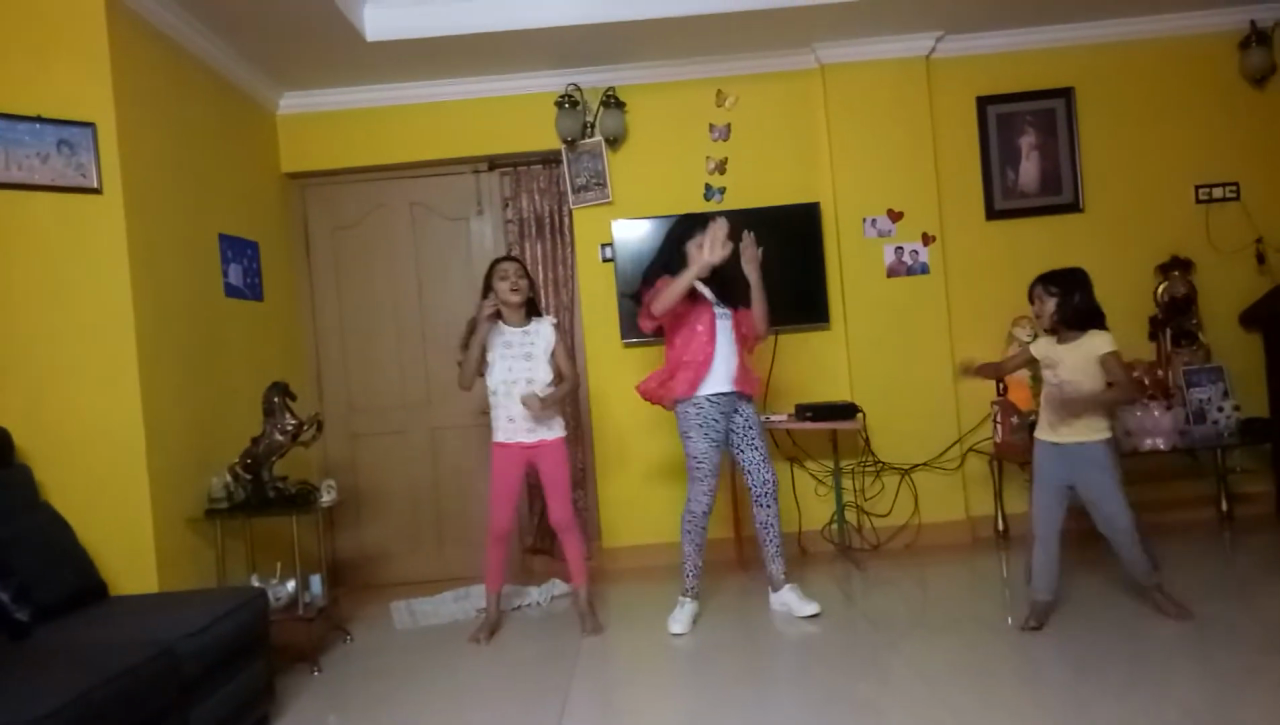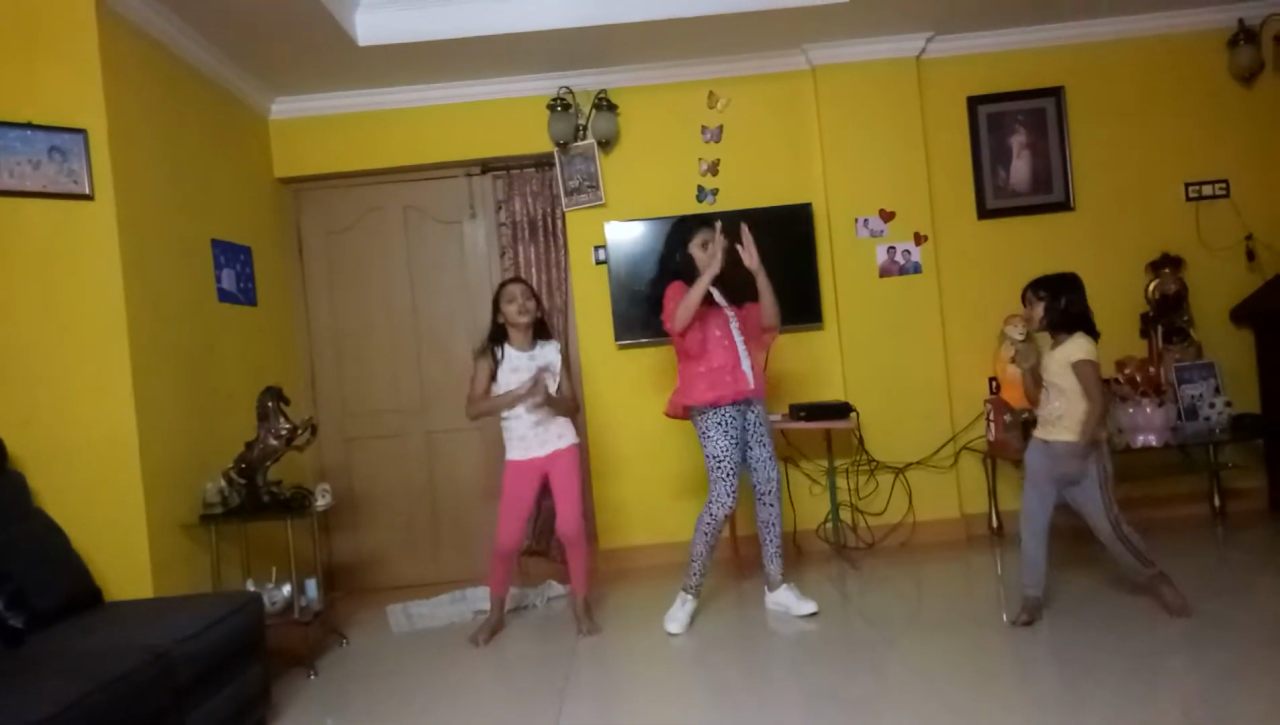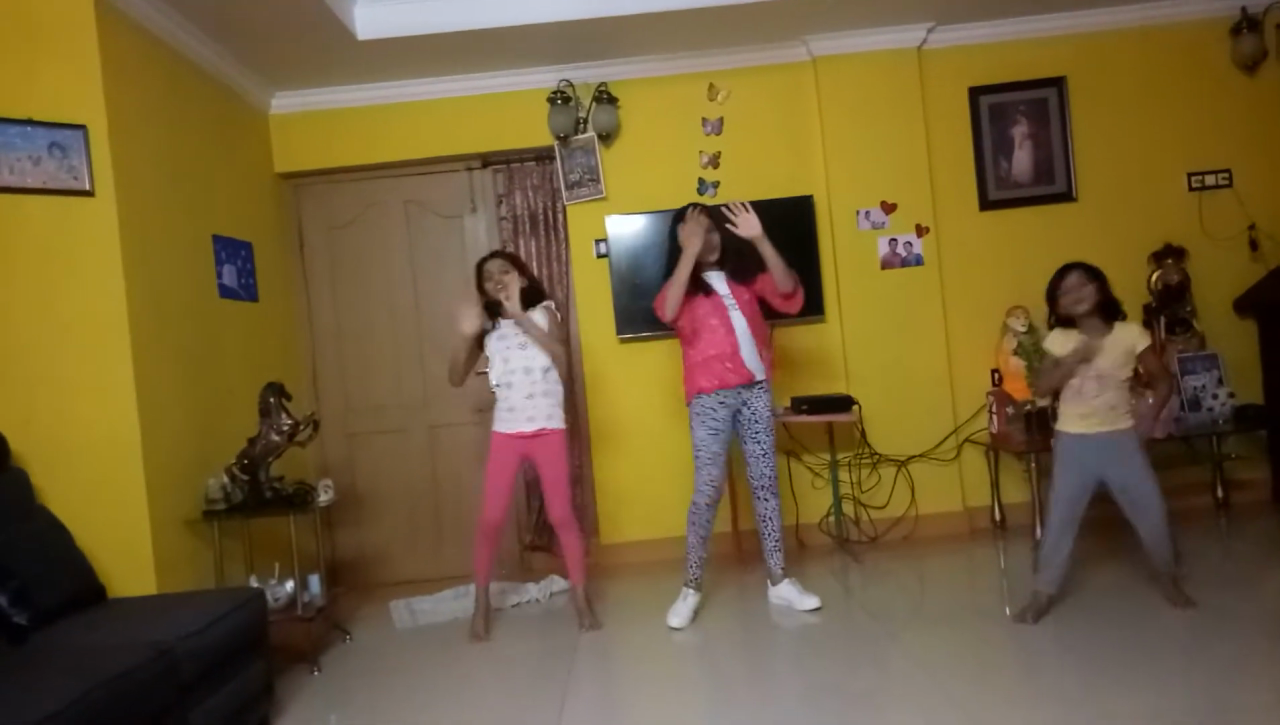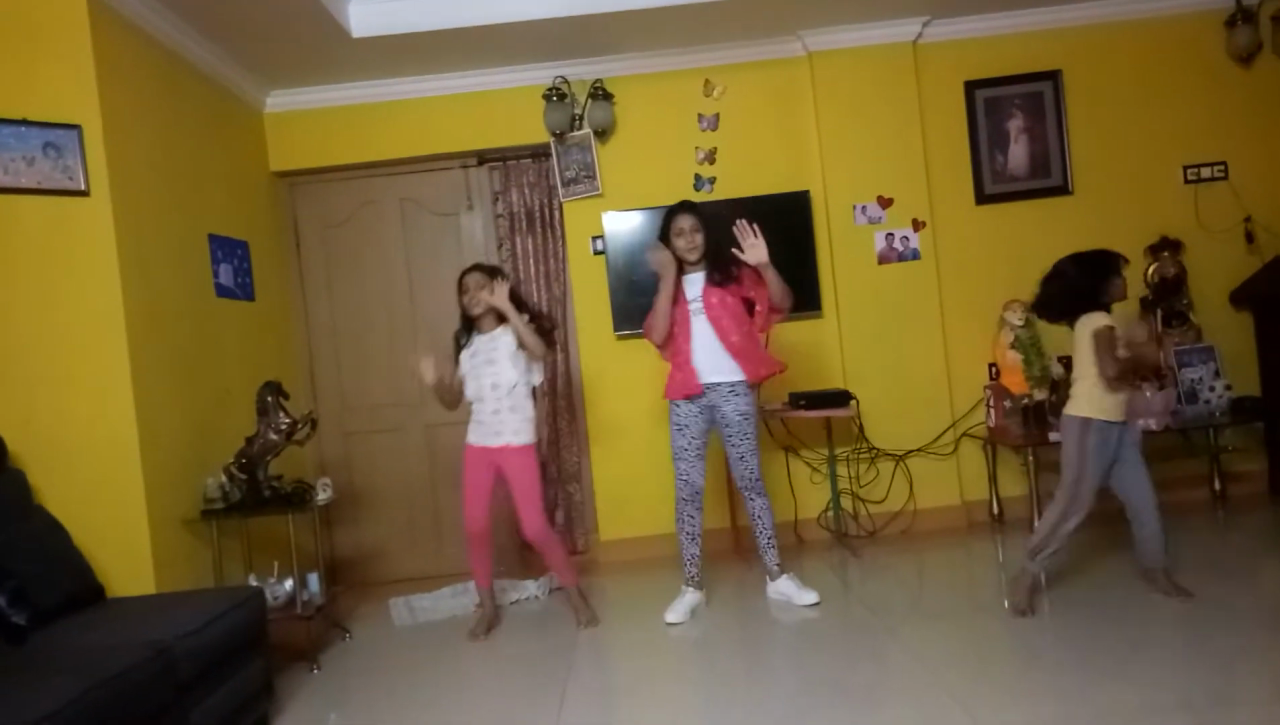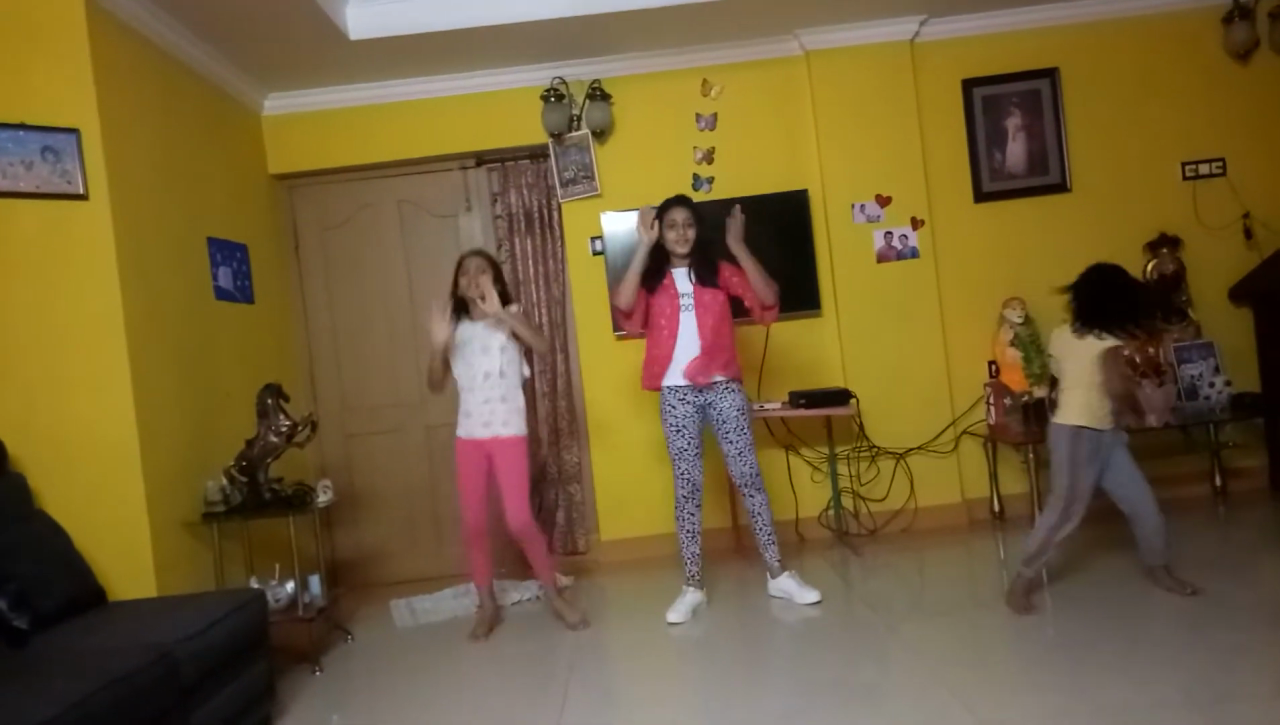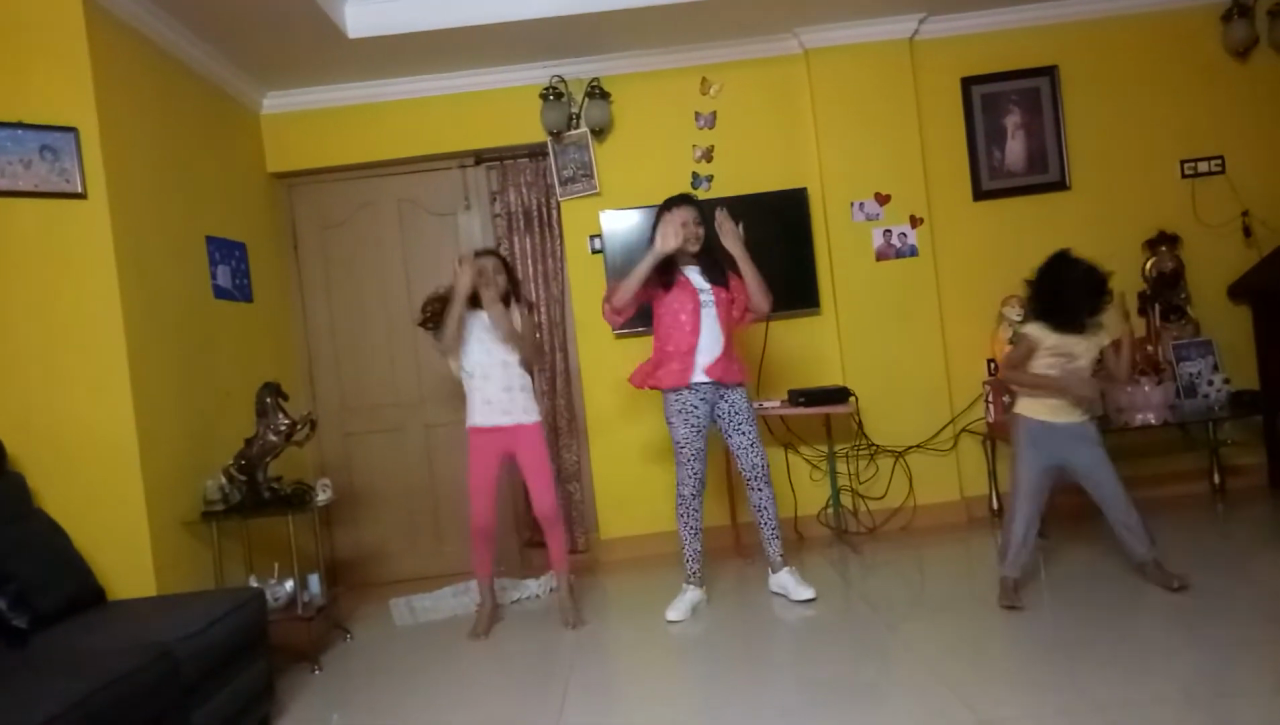
dt=0.2s
person 1, frame 1
left shoulder: (726, 291)
right shoulder: (671, 285)
left elbow: (757, 332)
right elbow: (657, 307)
left wrist: (753, 277)
right wrist: (700, 263)
left hip: (738, 399)
right hip: (698, 402)
left knee: (764, 486)
right knee: (701, 498)
left ankle: (780, 586)
right ankle: (689, 596)
person 1, frame 2
left shoulder: (729, 293)
right shoulder: (678, 290)
left elbow: (769, 324)
right elbow: (676, 322)
left wrist: (757, 271)
right wrist: (709, 271)
left hip: (749, 401)
right hip: (714, 405)
left knee: (768, 488)
right knee: (724, 499)
left ankle: (776, 587)
right ankle: (689, 592)
person 1, frame 3
left shoulder: (743, 274)
right shoulder: (685, 282)
left elbow: (788, 291)
right elbow: (667, 312)
left wrist: (758, 239)
right wrist: (692, 251)
left hip: (755, 388)
right hip: (711, 395)
left knee: (765, 482)
right knee: (707, 488)
left ankle: (778, 580)
right ankle: (691, 588)
person 1, frame 4
left shoulder: (731, 274)
right shoulder: (669, 287)
left elbow: (779, 303)
right elbow: (659, 338)
left wrist: (764, 265)
right wrist: (667, 278)
left hip: (734, 389)
right hip: (687, 397)
left knee: (750, 480)
right knee: (688, 487)
left ankle: (776, 576)
right ankle: (691, 587)
person 1, frame 5
left shoulder: (717, 271)
right shoulder: (652, 279)
left elbow: (769, 300)
right elbow: (623, 307)
left wrist: (744, 252)
right wrist: (642, 249)
left hip: (722, 386)
right hip: (675, 392)
left knee: (748, 476)
right knee: (687, 486)
left ankle: (778, 573)
right ankle: (692, 586)
person 1, frame 6
left shoulder: (720, 271)
right shoulder: (659, 277)
left elbow: (761, 305)
right elbow: (616, 304)
left wrist: (737, 250)
right wrist: (656, 252)
left hip: (728, 385)
right hip: (683, 390)
left knee: (756, 471)
right knee: (690, 485)
left ankle: (779, 569)
right ankle: (693, 585)
person 2, frame 1
left shoulder: (547, 327)
right shoulder: (485, 331)
left elbow: (570, 378)
right elbow: (465, 381)
left wrist: (547, 402)
right wrist: (480, 330)
left hip: (550, 436)
right hip: (506, 441)
left knee: (564, 518)
right knee: (499, 526)
left ankle: (584, 602)
right ankle: (493, 611)
person 2, frame 2
left shoulder: (552, 349)
right shoulder: (492, 354)
left elbow: (572, 405)
right elbow: (474, 409)
left wrist: (550, 401)
right wrist: (521, 393)
left hip: (562, 447)
right hip: (521, 456)
left knee: (571, 530)
right knee: (507, 542)
left ankle: (580, 606)
right ankle: (495, 612)
person 2, frame 3
left shoulder: (543, 313)
right shoulder: (487, 328)
left elbow: (561, 356)
right elbow: (456, 378)
left wrist: (520, 313)
right wrist: (466, 336)
left hip: (548, 429)
right hip: (505, 432)
left knee: (562, 515)
right knee: (490, 518)
left ankle: (581, 597)
right ankle: (481, 603)
person 2, frame 4
left shoulder: (516, 330)
right shoulder: (465, 342)
left elbow: (540, 350)
right elbow: (452, 400)
left wrist: (507, 307)
right wrist: (435, 383)
left hip: (517, 443)
right hip: (478, 446)
left knee: (535, 528)
right knee: (475, 528)
left ankle: (574, 593)
right ankle: (487, 606)
person 2, frame 5
left shoulder: (508, 319)
right shoulder: (455, 328)
left elbow: (541, 345)
right elbow: (436, 384)
left wrist: (500, 312)
right wrist: (438, 346)
left hip: (509, 435)
right hip: (468, 438)
left knee: (519, 522)
right knee: (473, 524)
left ankle: (553, 593)
right ankle: (487, 605)
person 2, frame 6
left shoulder: (516, 312)
right shoulder: (461, 317)
left elbow: (531, 356)
right elbow: (447, 346)
left wrist: (505, 323)
right wrist: (461, 293)
left hip: (524, 423)
right hip: (481, 429)
left knee: (547, 508)
right knee: (481, 520)
left ankle: (565, 592)
right ankle: (487, 603)
person 3, frame 1
left shoulder: (1100, 342)
right shoulder: (1042, 345)
left elbow: (1126, 391)
right elbow: (1003, 368)
left wrist: (1081, 399)
right wrist: (975, 370)
left hip: (1092, 449)
right hip: (1049, 449)
left knee: (1119, 523)
right knee: (1044, 528)
left ankle: (1153, 588)
right ankle: (1041, 600)
person 3, frame 2
left shoulder: (1079, 346)
right shoulder: (1048, 348)
left elbow: (1098, 404)
left wrist: (1079, 454)
right wrist: (1027, 369)
left hip: (1079, 450)
right hip: (1043, 450)
left knee: (1106, 524)
right knee: (1031, 524)
left ankle: (1155, 579)
right ankle: (1032, 597)
person 3, frame 3
left shoulder: (1130, 333)
right shoulder: (1059, 339)
left elbow: (1163, 379)
right elbow: (1041, 387)
right wrist: (1075, 358)
left hip: (1120, 439)
right hip: (1073, 441)
left knee: (1152, 514)
right knee: (1061, 520)
left ankle: (1168, 578)
right ankle: (1043, 592)
person 3, frame 4
left shoulder: (1093, 321)
right shoulder: (1099, 323)
right elbow: (1112, 372)
left wrist: (1139, 362)
right wrist: (1142, 360)
left hip: (1117, 428)
right hip: (1087, 425)
left knee: (1144, 502)
right knee: (1072, 504)
left ankle: (1157, 571)
right ankle: (1028, 575)
person 3, frame 5
left shoulder: (1061, 335)
right shoulder: (1108, 341)
right elbow: (1117, 389)
right wrist: (1136, 410)
left hip: (1102, 434)
right hip: (1078, 433)
left knee: (1144, 503)
right knee: (1065, 510)
left ankle: (1158, 568)
right ankle: (1023, 578)
person 3, frame 6
left shoulder: (1097, 332)
right shoulder: (1035, 330)
left elbow: (1122, 375)
right elbow: (1008, 372)
left wrist: (1125, 328)
right wrist: (1057, 386)
left hip: (1077, 430)
right hip: (1035, 427)
left knee: (1115, 497)
right knee: (1025, 503)
left ankle: (1148, 562)
right ankle: (1008, 577)
